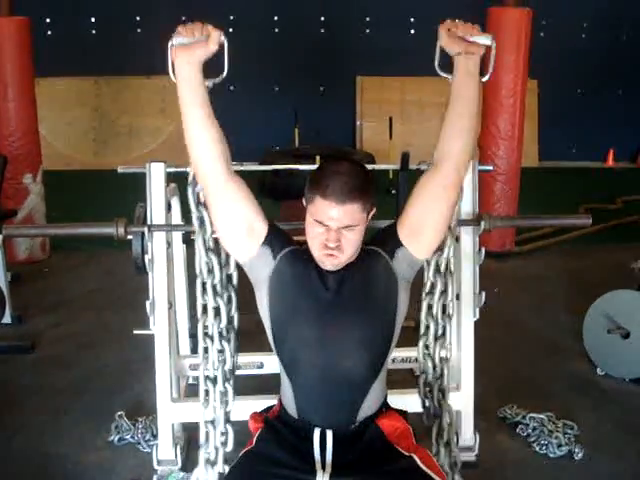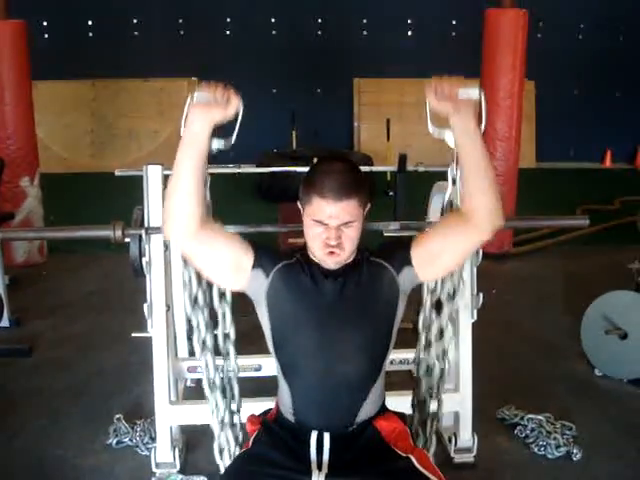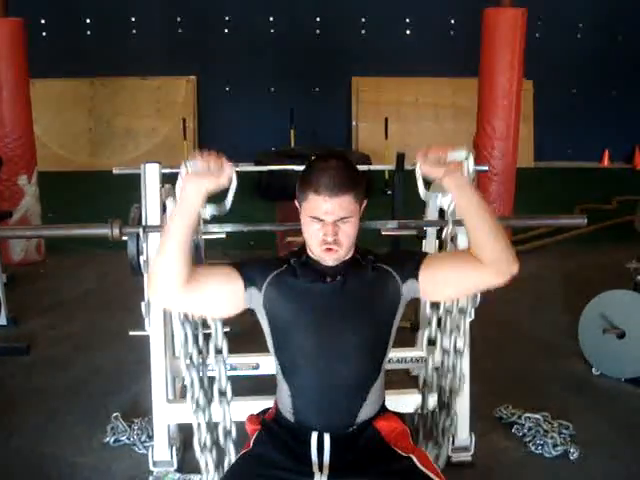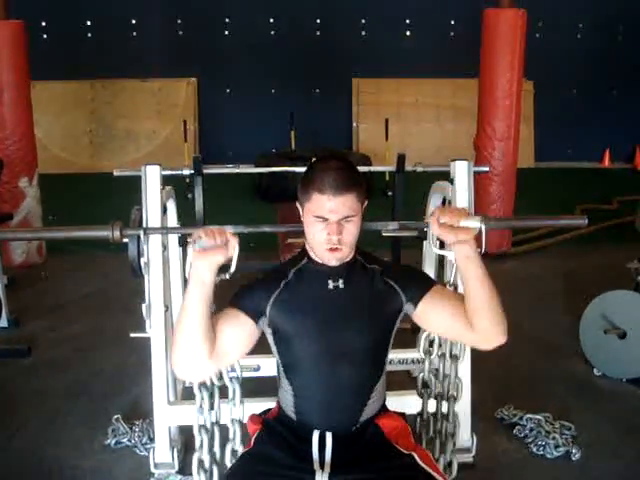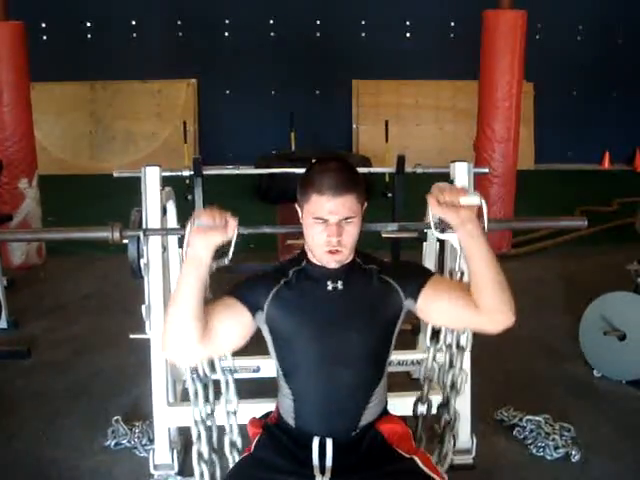
dt=0.2s
person 1, frame 1
left shoulder: (392, 263)
right shoulder: (273, 263)
left elbow: (449, 168)
right elbow: (216, 173)
left wrist: (466, 61)
right wrist: (189, 66)
left hip: (372, 442)
right hip: (285, 443)
person 1, frame 2
left shoulder: (391, 273)
right shoulder: (270, 275)
left elbow: (481, 219)
right elbow: (183, 228)
left wrist: (463, 119)
right wrist: (199, 124)
left hip: (370, 445)
right hip: (284, 446)
person 1, frame 3
left shoulder: (392, 275)
right shoulder: (267, 279)
left elbow: (498, 267)
right elbow: (170, 288)
left wrist: (456, 180)
right wrist: (192, 191)
left hip: (369, 447)
right hip: (284, 445)
person 1, frame 4
left shoulder: (394, 282)
right shoulder: (270, 289)
left elbow: (489, 334)
right elbow: (191, 365)
left wrist: (466, 252)
right wrist: (201, 271)
left hip: (371, 440)
right hip: (287, 441)
person 1, frame 5
left shoulder: (395, 282)
right shoulder: (269, 289)
left elbow: (496, 316)
right elbow: (183, 348)
left wrist: (468, 228)
right wrist: (199, 251)
left hip: (372, 444)
right hip: (286, 446)
